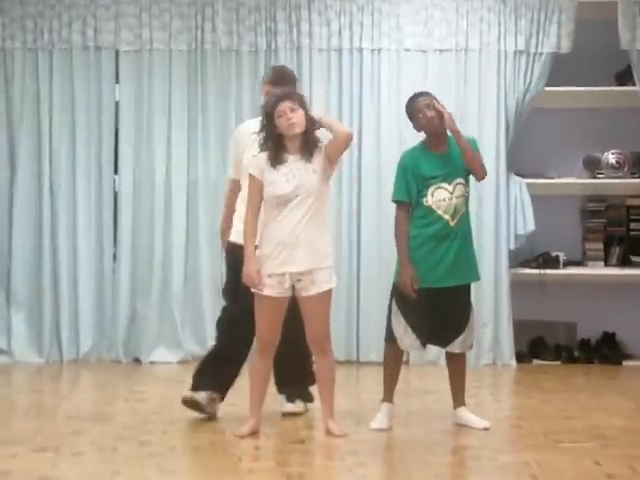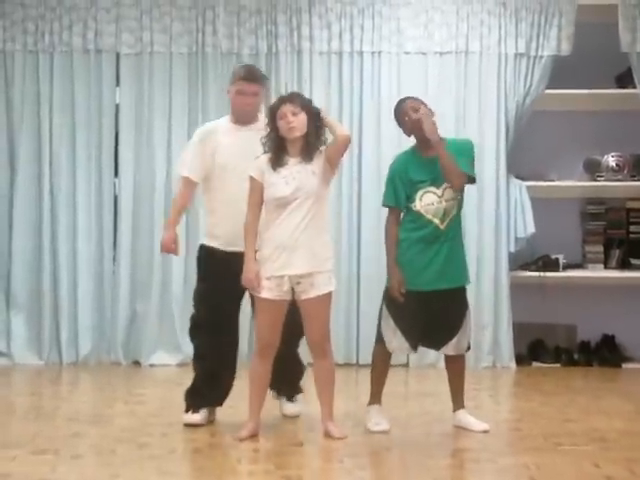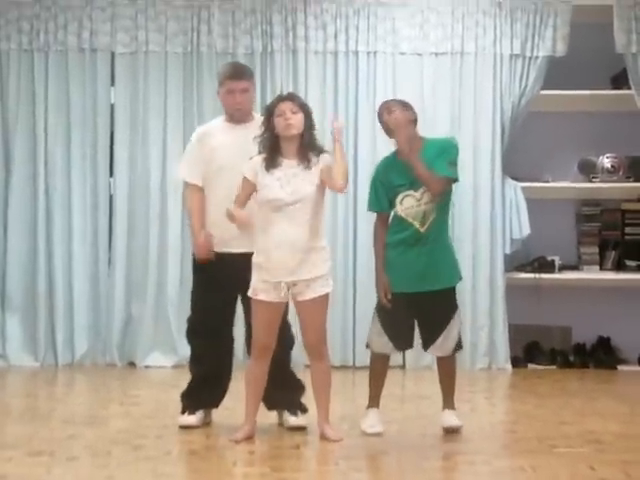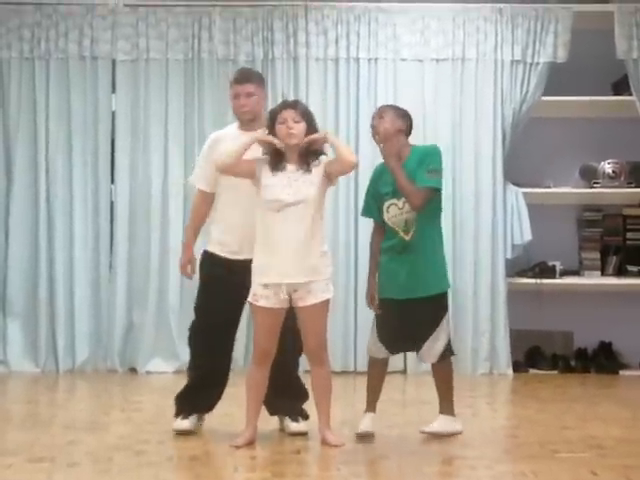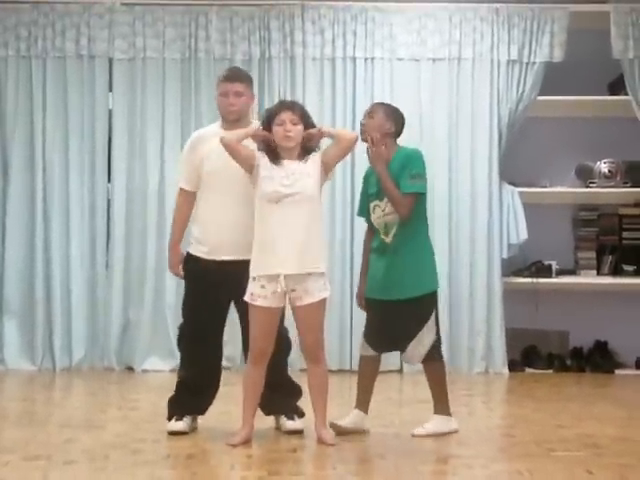
dt=0.3s
person 1, frame 1
right shoulder: (246, 132)
right wrist: (224, 231)
right hip: (244, 242)
left knee: (293, 323)
right knee: (236, 317)
left ankle: (295, 392)
right ankle: (209, 388)
person 1, frame 2
right shoulder: (208, 134)
right elbow: (188, 184)
right wrist: (170, 226)
right hip: (218, 248)
left knee: (283, 322)
right knee: (211, 326)
left ankle: (287, 389)
right ankle: (203, 401)
person 1, frame 3
right shoulder: (204, 136)
right elbow: (193, 189)
right wrist: (198, 233)
right hip: (215, 251)
left knee: (272, 331)
right knee: (208, 330)
left ankle: (286, 403)
right ankle: (199, 403)
person 1, frame 4
right shoulder: (217, 142)
right elbow: (204, 197)
right wrist: (187, 246)
right hip: (221, 257)
left knee: (283, 338)
right knee: (209, 333)
left ankle: (289, 409)
right ankle: (192, 407)
person 1, frame 5
right shoulder: (199, 141)
right elbow: (186, 195)
right wrist: (174, 243)
left hip: (255, 258)
right hip: (204, 258)
right knee: (198, 336)
left ankle: (283, 407)
right ankle: (186, 409)
person 2, frame 1
left shoulder: (322, 157)
right shoulder: (263, 163)
left elbow: (346, 134)
right elbow: (251, 214)
left wrist: (320, 120)
right wrist: (249, 258)
left hip: (314, 261)
right hip: (273, 261)
left knee: (320, 342)
right knee: (265, 344)
left ankle: (328, 416)
right ankle: (254, 417)
person 2, frame 2
left shoulder: (323, 160)
right shoulder: (264, 164)
left elbow: (344, 137)
right elbow: (252, 216)
left wrist: (324, 120)
right wrist: (249, 261)
left hip: (314, 264)
right hip: (273, 264)
left knee: (320, 345)
right knee: (264, 346)
left ankle: (328, 419)
right ankle: (253, 420)
person 2, frame 3
left shoulder: (319, 163)
right shoulder: (260, 165)
left elbow: (340, 186)
right elbow: (235, 205)
left wrist: (337, 142)
right wrist: (239, 214)
left hip: (311, 267)
right hip: (268, 267)
left knee: (316, 347)
right knee: (261, 348)
left ankle: (324, 421)
right ankle: (249, 422)
person 2, frame 4
left shoulder: (321, 167)
right shoulder: (263, 167)
left elbow: (351, 163)
right elbow: (223, 166)
left wrist: (329, 138)
right wrist: (253, 139)
left hip: (311, 272)
right hip: (269, 272)
left knee: (317, 352)
right knee: (262, 354)
left ankle: (325, 427)
right ankle: (250, 428)
person 2, frame 5
left shoulder: (317, 165)
right shoulder: (259, 165)
left elbow: (350, 137)
right elbow: (227, 139)
left wrist: (322, 132)
right wrist: (257, 133)
left hip: (309, 270)
right hip: (266, 270)
left knee: (314, 351)
right knee: (258, 353)
left ankle: (321, 425)
right ankle: (246, 426)
person 3, frame 1
left shoulder: (465, 146)
right shoulder: (411, 159)
left elbow: (481, 173)
right elbow: (402, 214)
left wrist: (454, 129)
right wrist: (404, 264)
left hip: (457, 264)
right hip: (419, 265)
left knee: (458, 338)
right knee: (397, 337)
left ankle: (460, 407)
right ankle: (386, 405)
person 3, frame 2
left shoulder: (461, 147)
right shoulder: (401, 163)
left elbow: (458, 182)
right elbow: (393, 218)
left wrist: (436, 140)
right wrist: (392, 267)
left hip: (448, 266)
right hip: (410, 268)
left knee: (455, 341)
right knee: (387, 338)
left ankle: (459, 409)
right ankle: (375, 406)
person 3, frame 3
left shoulder: (444, 147)
right shoulder: (385, 167)
left elbow: (437, 189)
right elbow: (381, 222)
left wrist: (408, 150)
right wrist: (380, 271)
left hip: (437, 268)
right hip: (397, 270)
left knee: (445, 343)
right knee: (382, 342)
left ankle: (449, 409)
right ankle: (372, 409)
person 3, frame 4
left shoulder: (429, 155)
right shoulder: (379, 174)
left elbow: (417, 200)
right elbow: (378, 229)
left wrist: (392, 162)
right wrist: (371, 277)
left hip: (426, 274)
right hip: (391, 277)
left knee: (436, 348)
right knee: (379, 346)
left ankle: (448, 415)
right ankle: (370, 413)
person 3, frame 5
left shoulder: (411, 158)
right shoulder: (370, 173)
left elbow: (405, 210)
right elbow: (372, 229)
left wrist: (382, 168)
right wrist: (363, 277)
left hip: (414, 276)
right hip: (380, 277)
left knee: (427, 348)
right knee: (370, 344)
left ankle: (444, 415)
right ankle: (360, 413)
